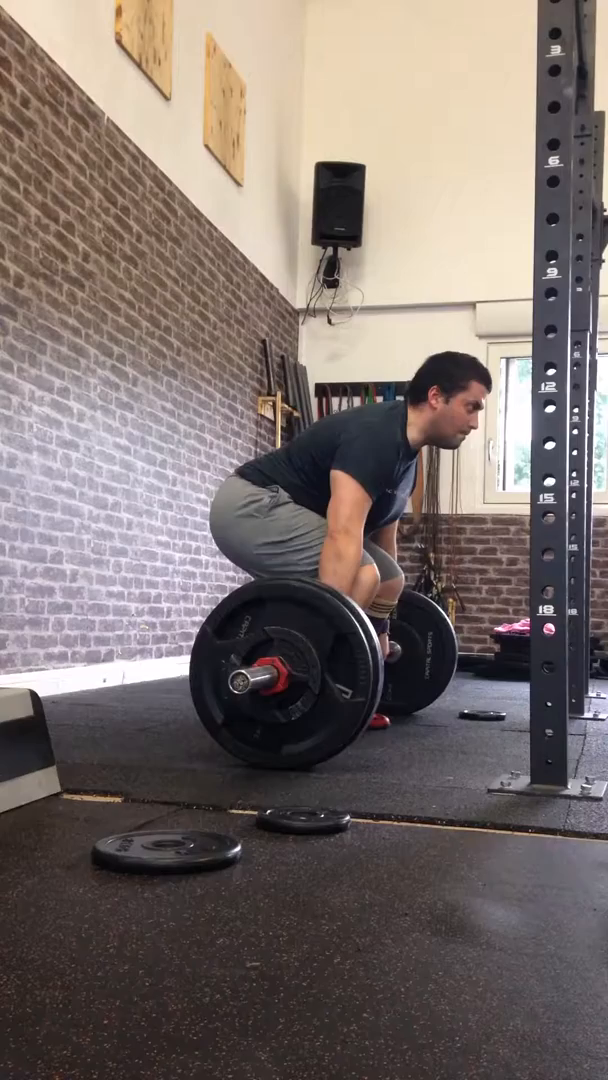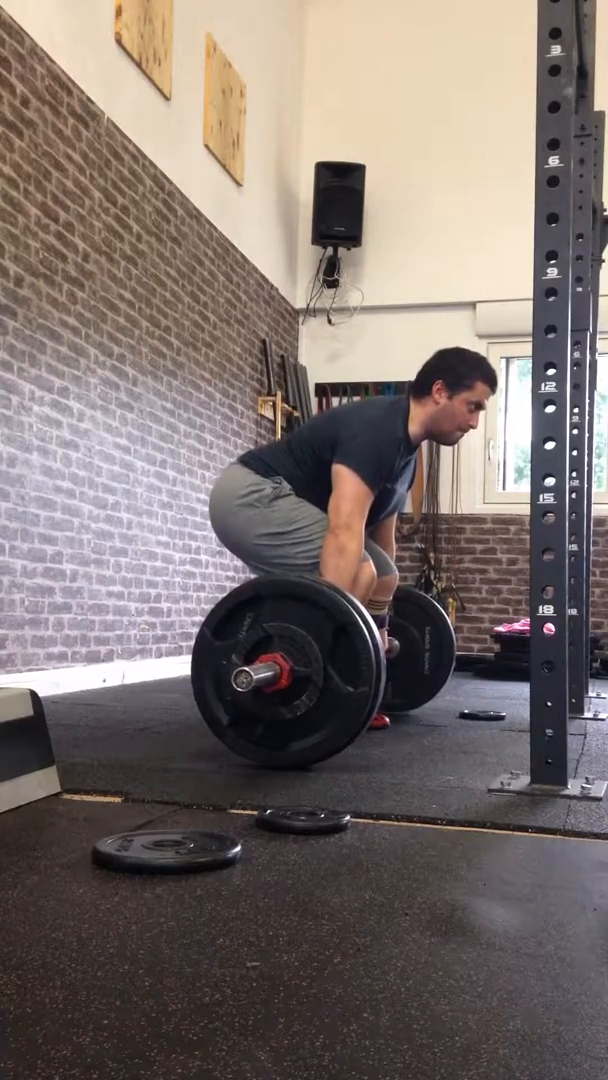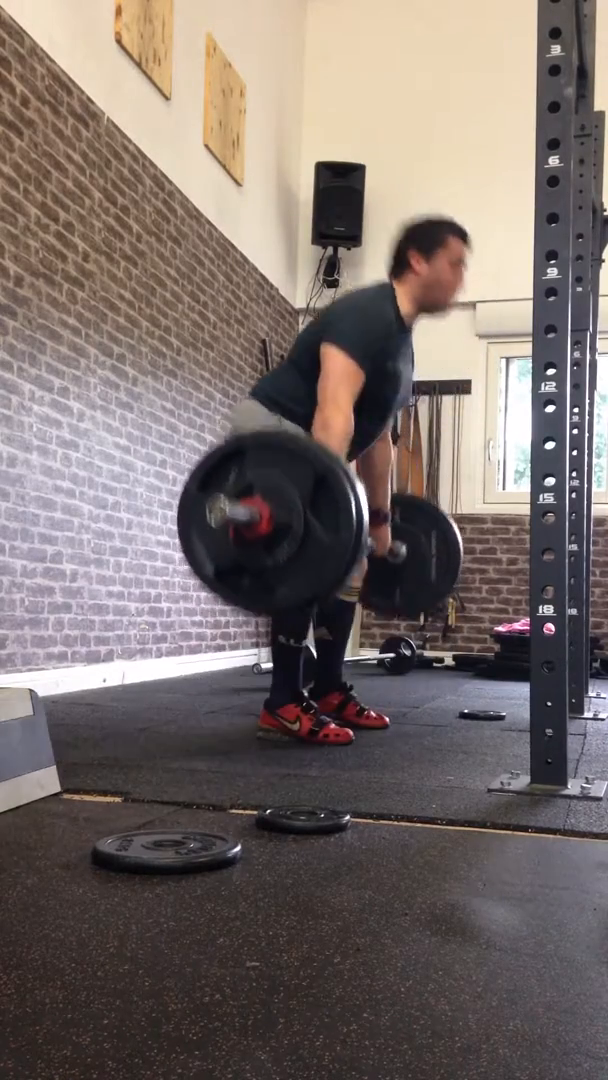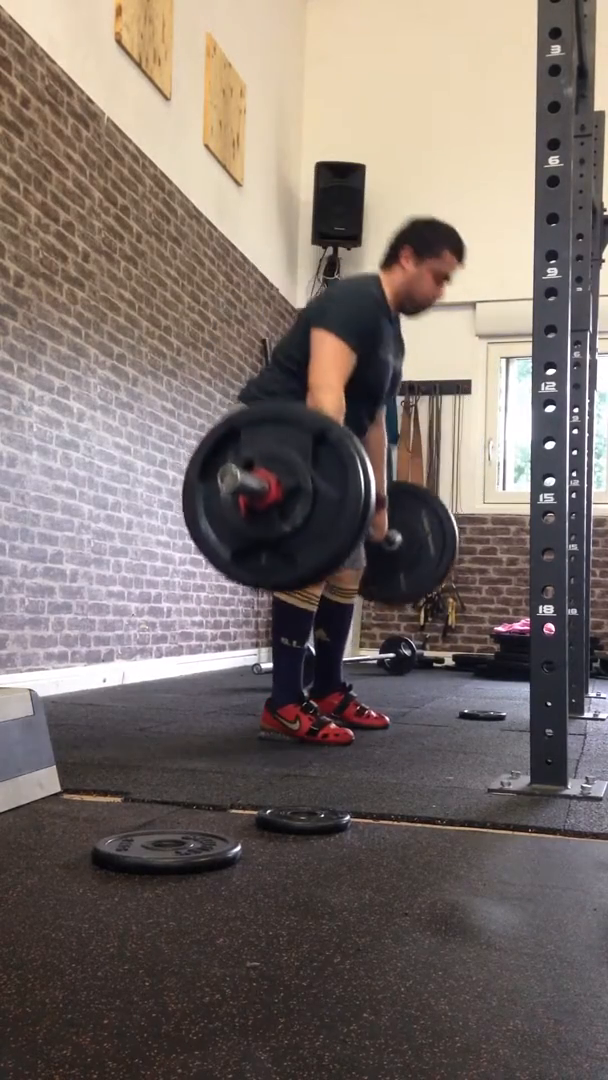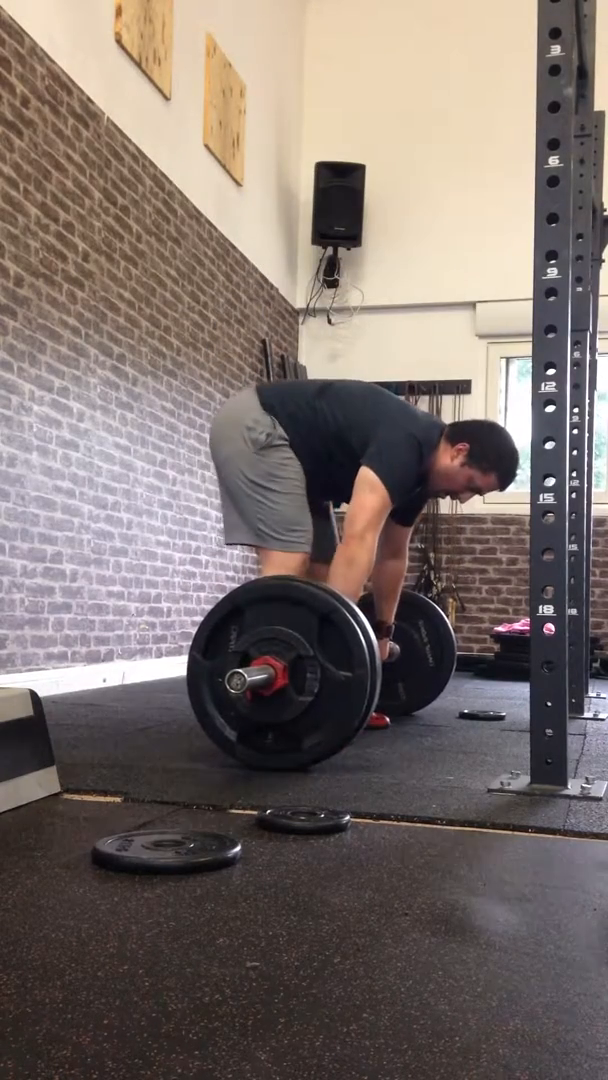
dt=1s
person 1, frame 1
left shoulder: (405, 452)
right shoulder: (375, 436)
left elbow: (383, 537)
right elbow: (344, 536)
left wrist: (380, 633)
left hip: (273, 511)
right hip: (249, 506)
left knee: (390, 580)
right knee: (359, 575)
person 1, frame 2
left shoulder: (404, 447)
right shoulder: (376, 431)
left elbow: (381, 536)
right elbow: (345, 533)
left wrist: (380, 626)
left hip: (269, 500)
right hip: (250, 496)
left knee: (383, 577)
right knee: (354, 572)
person 1, frame 3
left shoulder: (399, 337)
right shoulder: (365, 317)
left elbow: (378, 432)
right elbow: (334, 411)
left wrist: (381, 518)
right hip: (273, 432)
left ankle: (328, 691)
right ankle: (283, 705)
person 1, frame 4
left shoulder: (390, 329)
right shoulder: (356, 301)
left elbow: (371, 423)
right elbow: (325, 387)
left wrist: (378, 502)
left knee: (346, 565)
left ankle: (328, 692)
right ankle: (284, 706)
person 1, frame 5
left shoulder: (418, 469)
right shoulder: (405, 444)
left elbow: (392, 555)
right elbow: (358, 538)
left wrist: (382, 632)
left hip: (283, 442)
right hip: (254, 426)
left knee: (320, 572)
right knee: (289, 562)
